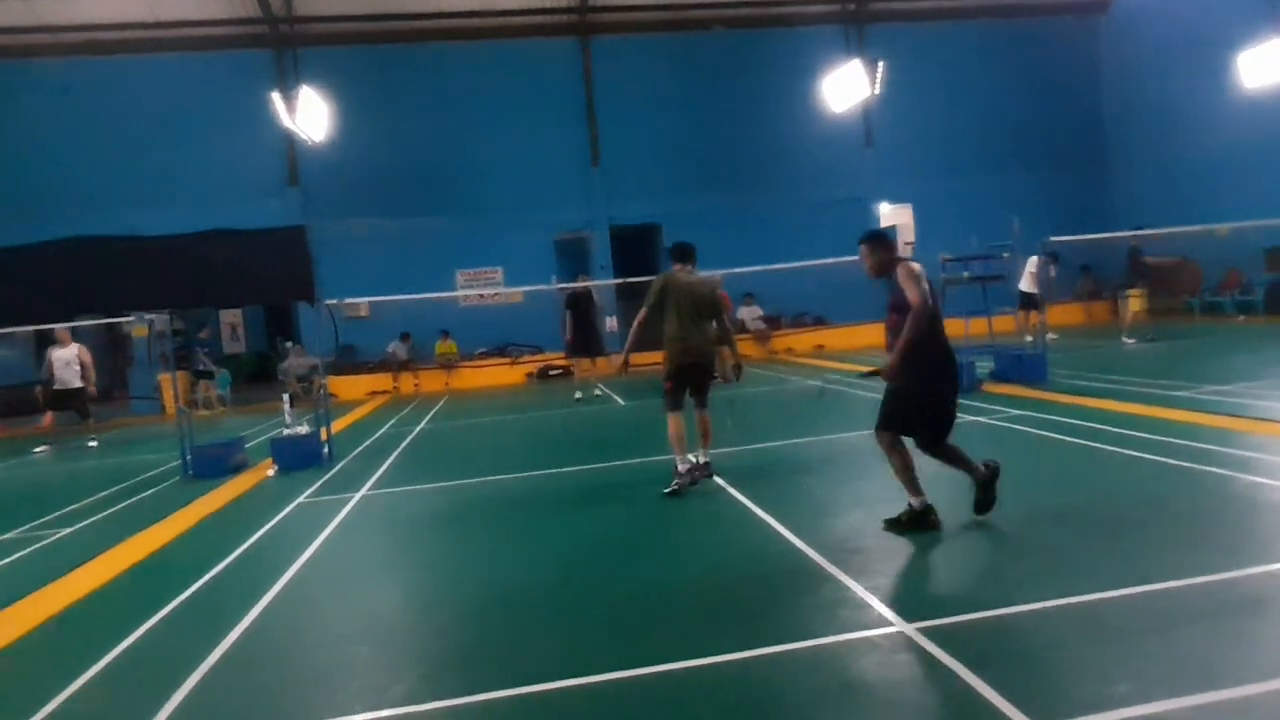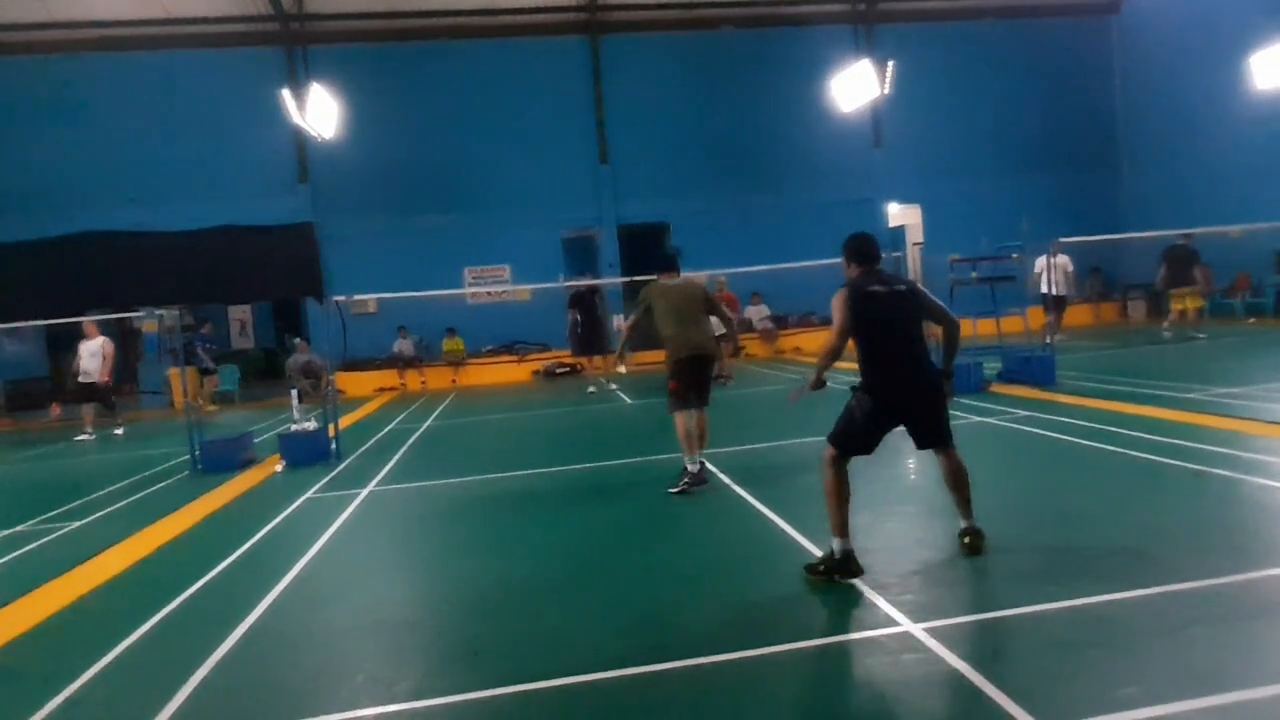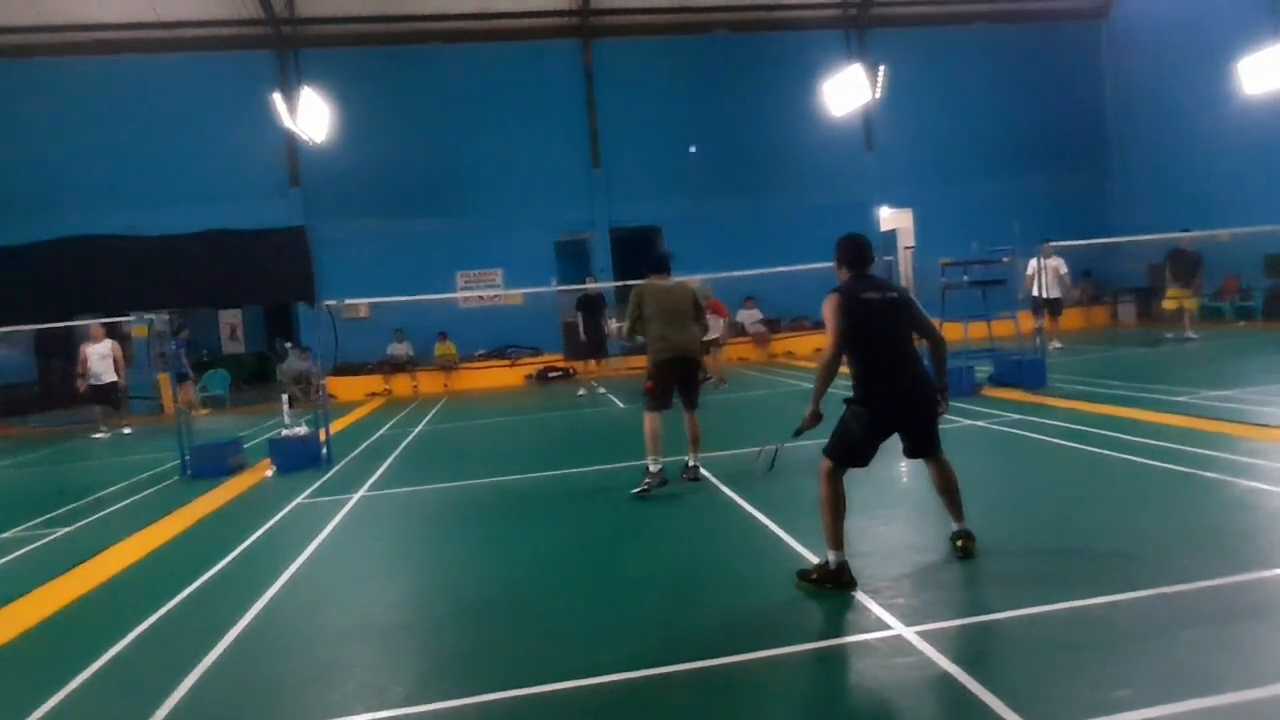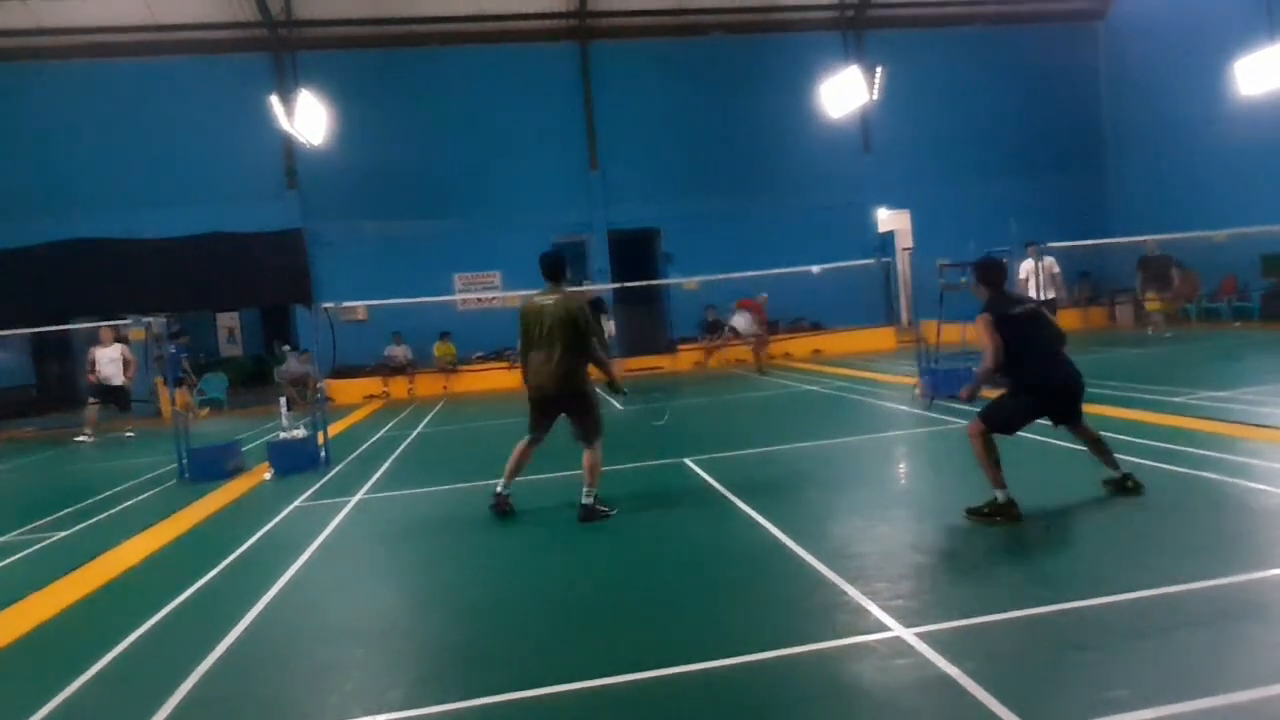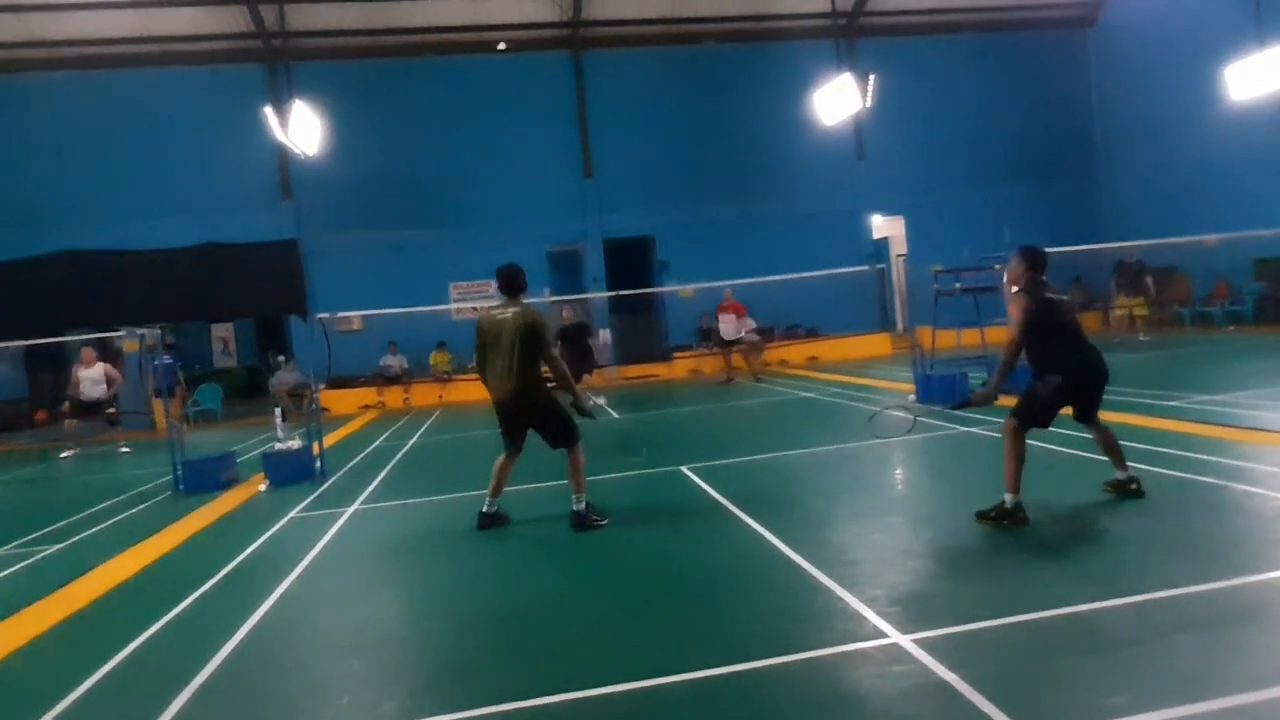
dt=1s
person 1, frame 1
left shoulder: (905, 270)
right shoulder: (895, 281)
left elbow: (922, 309)
left wrist: (896, 357)
right wrist: (896, 362)
left hip: (931, 370)
right hip: (910, 373)
left knee: (929, 442)
right knee: (885, 434)
left ankle: (983, 474)
right ankle: (920, 508)
person 1, frame 2
left shoulder: (848, 293)
right shoulder: (908, 287)
left elbow: (837, 343)
right elbow: (951, 324)
left wrist: (818, 374)
right wrist: (945, 372)
left hip: (878, 391)
right hip: (923, 385)
left knee: (833, 459)
right knee: (946, 450)
left ankle: (841, 555)
right ankle: (970, 530)
person 1, frame 3
left shoulder: (838, 299)
right shoulder: (899, 294)
left elbow: (833, 355)
right elbow: (937, 341)
left wrist: (815, 405)
right wrist: (939, 386)
left hip: (874, 400)
right hip: (918, 393)
left knee: (830, 471)
right knee: (934, 458)
left ankle: (835, 566)
right ankle: (962, 533)
person 1, frame 4
left shoulder: (987, 317)
right shoulder: (1029, 304)
left elbow: (994, 362)
right elbow: (1060, 339)
left wrist: (971, 389)
left hip: (1033, 389)
right hip: (1068, 378)
left knee: (978, 430)
right knee: (1075, 426)
left ankle: (1002, 502)
right ankle: (1121, 477)
person 1, frame 5
left shoulder: (1021, 298)
right shoulder: (1054, 298)
left elbow: (1014, 344)
left wrist: (993, 387)
left hip: (1062, 373)
right hip: (1094, 366)
left knee: (1013, 428)
right knee: (1090, 420)
left ankle: (1011, 506)
right ankle: (1127, 479)
person 2, frame 1
left shoulder: (664, 281)
right shoulder: (708, 285)
left elbow: (640, 319)
right elbow: (724, 326)
left wrist: (626, 353)
right wrist: (736, 358)
left hip: (678, 354)
right hip: (705, 353)
left knee: (674, 411)
right knee: (702, 407)
left ankle: (684, 469)
right ankle: (704, 461)
person 2, frame 2
left shoulder: (650, 291)
right shoulder: (696, 286)
left elbow: (629, 325)
right elbow: (726, 318)
left wrist: (620, 351)
right wrist: (734, 342)
left hip: (680, 352)
right hip: (707, 349)
left knee: (680, 410)
right knee: (699, 408)
left ankle: (692, 469)
right ankle: (697, 462)
person 2, frame 3
left shoulder: (641, 291)
right shoulder: (687, 290)
left elbow: (628, 331)
right elbow: (704, 327)
left wrist: (639, 335)
left hip: (662, 355)
right hip: (690, 354)
left knee: (652, 412)
right knee: (690, 411)
left ankle: (655, 469)
right ankle: (693, 464)
person 2, frame 4
left shoulder: (529, 306)
right shoulder: (576, 303)
left elbow: (522, 350)
right elbow: (593, 348)
left wrist: (529, 381)
right wrist: (611, 376)
left hip: (540, 385)
right hip: (572, 383)
left knee: (532, 439)
right knee: (592, 441)
left ankle: (501, 493)
right ankle: (589, 502)
person 2, frame 5
left shoulder: (484, 320)
right shoulder: (532, 317)
left elbow: (480, 364)
right elbow: (553, 363)
left wrist: (494, 391)
right wrist: (577, 397)
left hip: (504, 399)
right hip: (534, 396)
left knee: (510, 453)
right knee: (573, 444)
left ankle: (489, 510)
right ankle: (581, 510)
